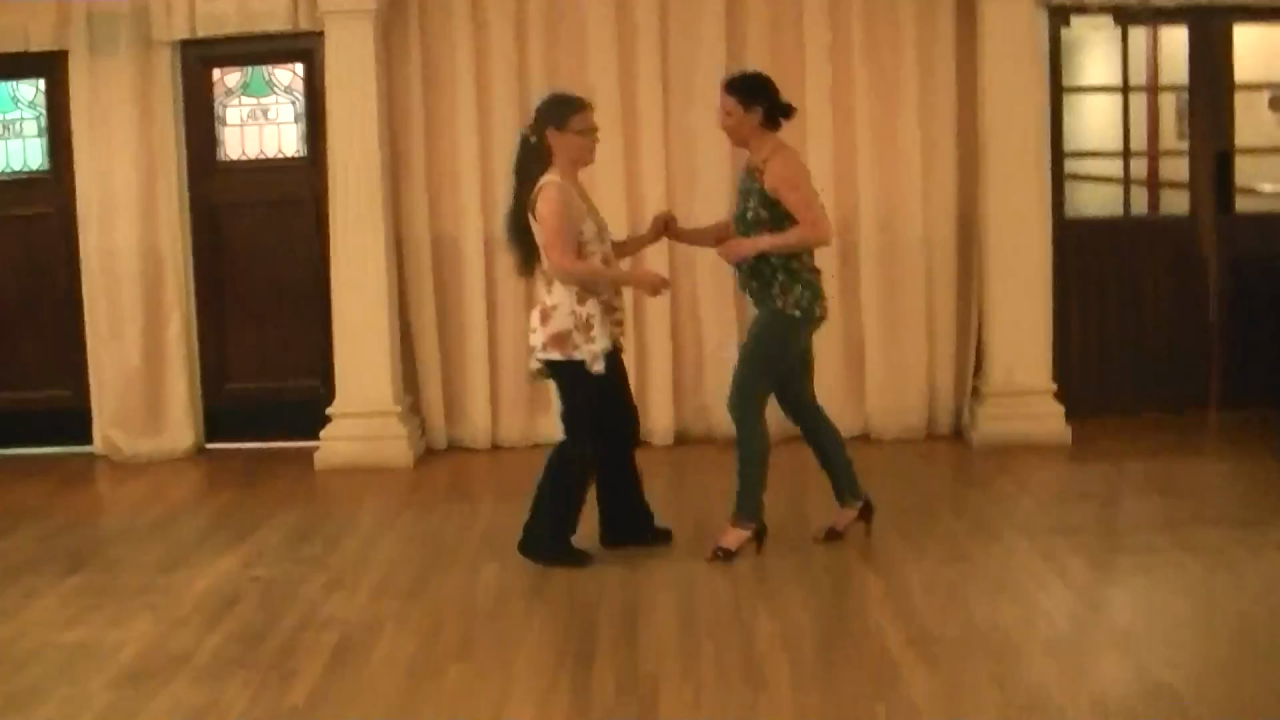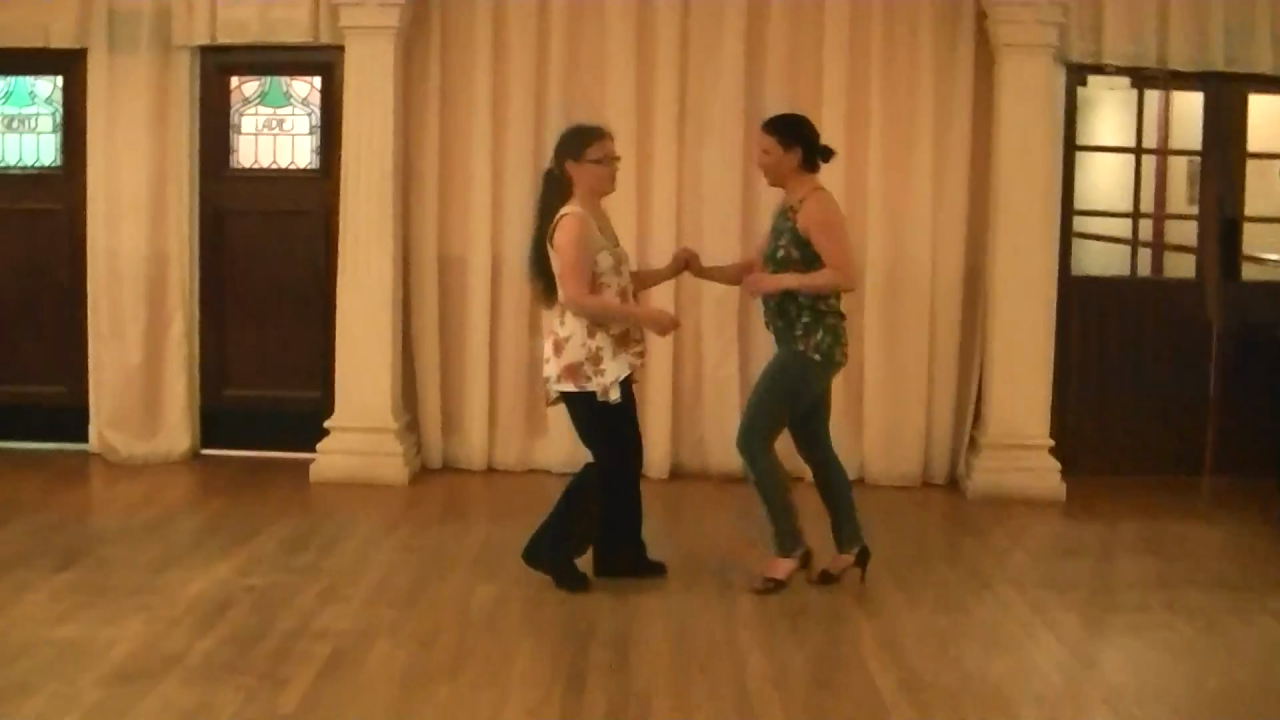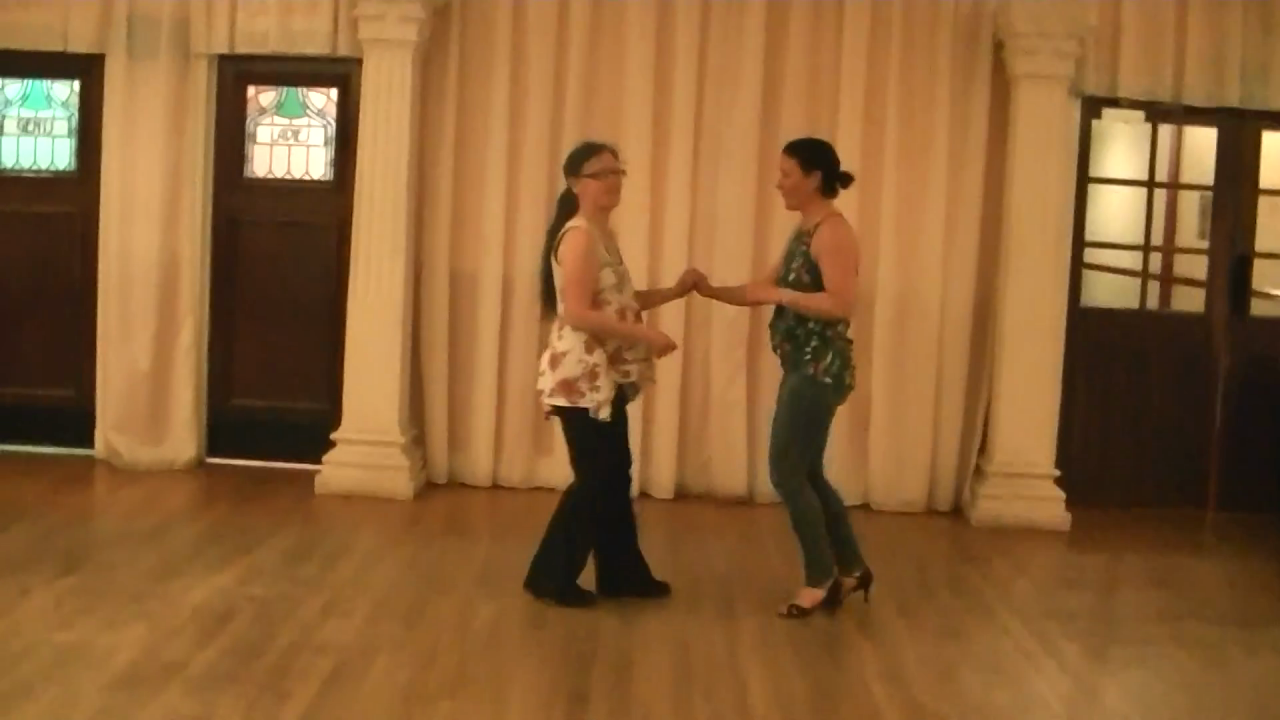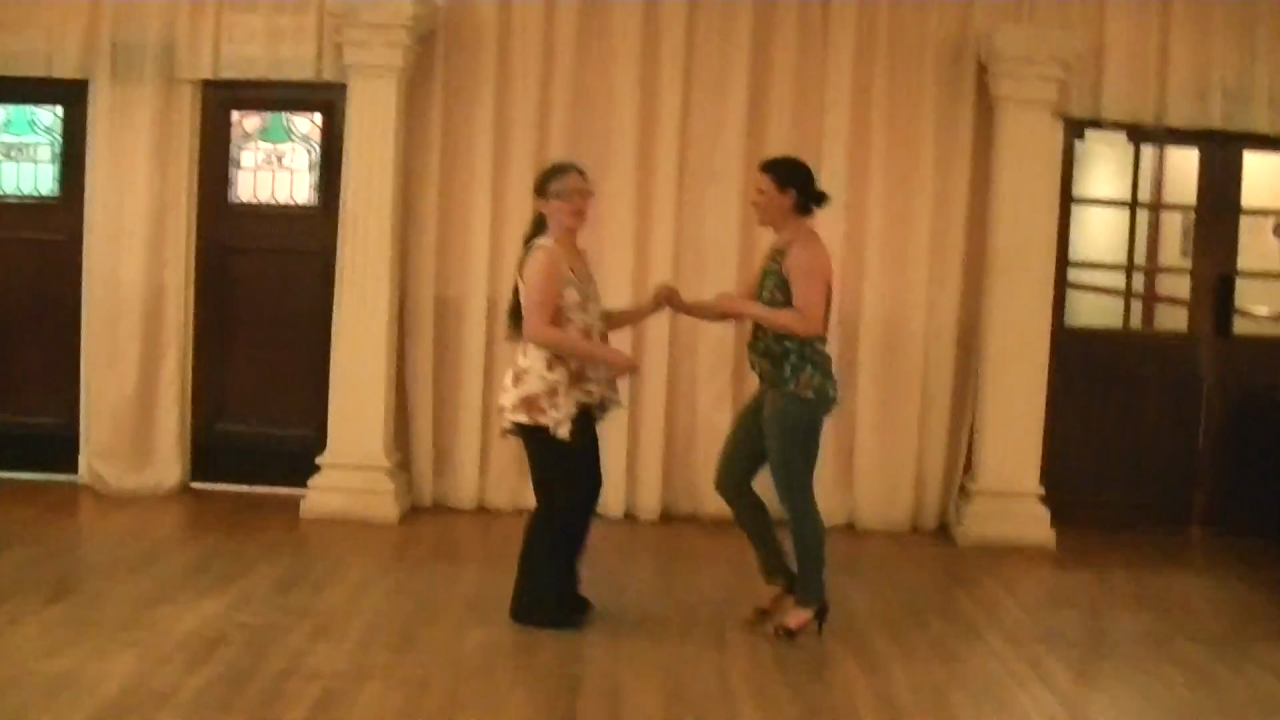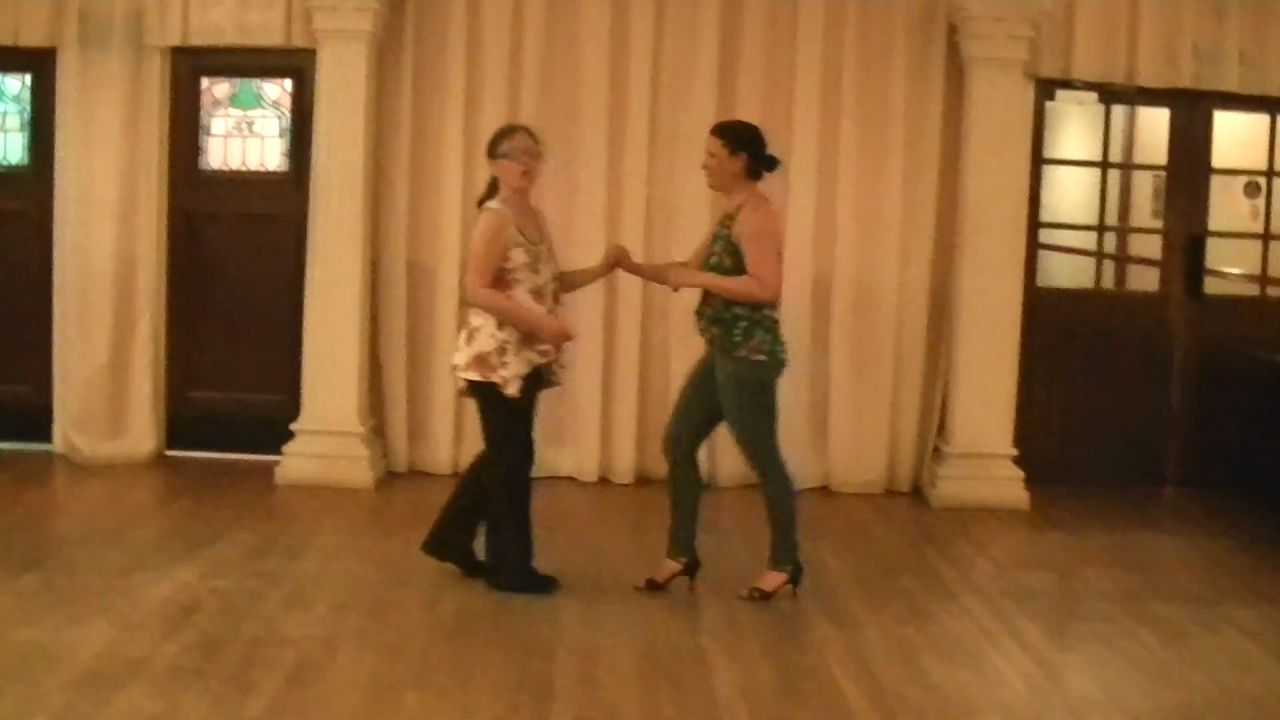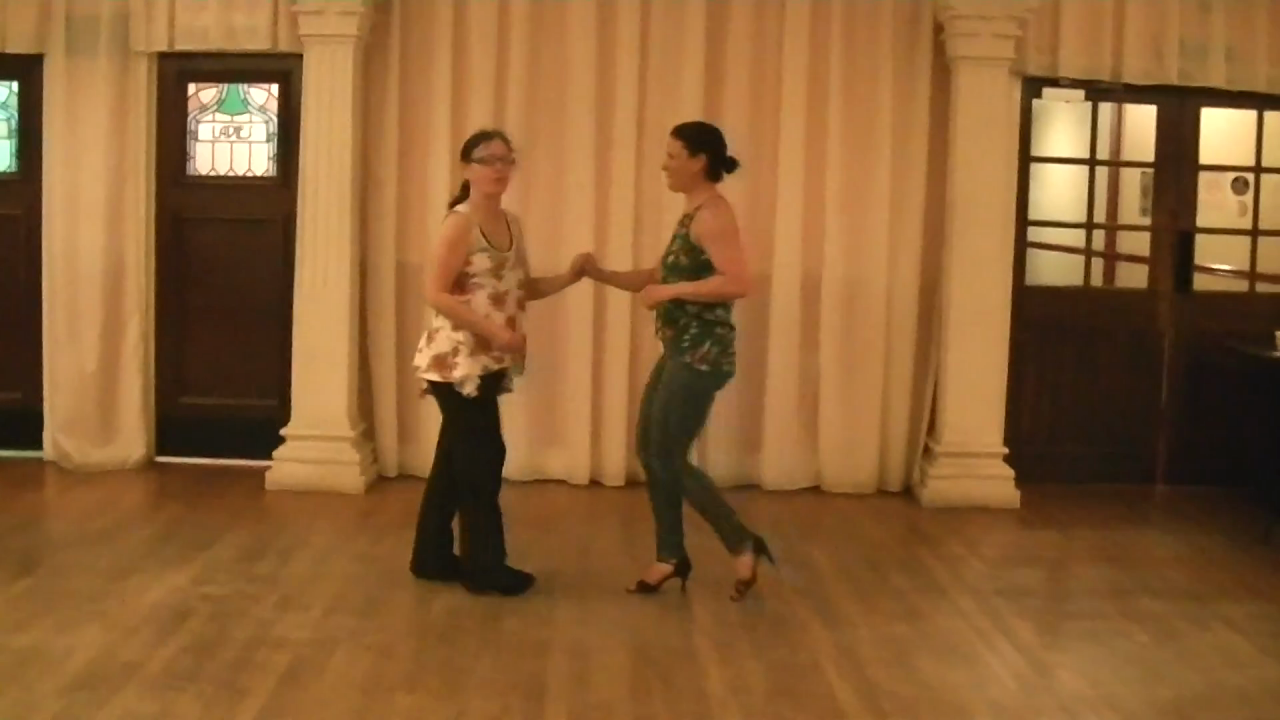
dt=0.2s
person 1, frame 1
left shoulder: (782, 164)
right shoulder: (754, 165)
left elbow: (817, 230)
right elbow: (734, 230)
left wrist: (755, 245)
right wrist: (680, 234)
left hip: (789, 303)
right hip: (777, 302)
left knee: (744, 403)
right knee: (800, 404)
left ankle: (746, 521)
right ankle: (852, 500)
person 1, frame 2
left shoulder: (818, 206)
right shoulder: (789, 206)
left elbow: (845, 276)
right elbow: (760, 267)
left wrist: (780, 281)
right wrist: (705, 271)
left hip: (811, 346)
right hip: (800, 344)
left knee: (753, 441)
right knee: (814, 447)
left ankle: (790, 548)
right ankle: (850, 545)
person 1, frame 3
left shoulder: (833, 232)
right shoulder: (804, 231)
left elbow: (840, 306)
right elbow: (766, 290)
left wrist: (777, 294)
right wrist: (711, 291)
left hip: (820, 371)
right hip: (802, 369)
left knee: (788, 475)
right knee: (804, 473)
left ankle: (821, 579)
right ankle: (848, 567)
person 1, frame 4
left shoulder: (806, 250)
right shoulder: (780, 249)
left elbow: (810, 323)
right elbow: (739, 306)
left wrist: (748, 307)
right wrist: (682, 306)
left hip: (800, 389)
right hip: (775, 388)
left knee: (794, 495)
right knee: (730, 481)
left ankle: (809, 600)
right ankle: (779, 577)
person 1, frame 5
left shoulder: (755, 215)
right shoulder: (732, 213)
left elbow: (765, 288)
right elbow: (692, 268)
left wrist: (701, 278)
right wrist: (635, 268)
left hip: (749, 353)
right hip: (723, 351)
left knee: (762, 458)
right knee: (678, 444)
left ankle: (783, 564)
right ankle: (681, 554)
person 1, frame 6
left shoulder: (714, 215)
right shoulder: (695, 214)
left elbow: (738, 282)
right elbow: (662, 276)
left wrist: (670, 291)
right wrist: (603, 275)
left hip: (702, 354)
right hip: (682, 351)
left knee: (666, 456)
right knee: (654, 452)
left ankle: (742, 545)
right ankle: (672, 556)
person 2, frame 1
left shoulder: (571, 189)
right shoulder: (553, 192)
right elbow: (564, 266)
left wrist: (647, 237)
right wrist: (634, 277)
left hip: (590, 329)
right hip: (571, 333)
left knee: (619, 424)
right knee: (586, 433)
left ankle: (627, 522)
right ankle: (544, 536)
person 2, frame 2
left shoulder: (596, 218)
right shoulder: (572, 223)
right elbow: (578, 299)
left wrist: (666, 272)
right wrist: (645, 315)
left hip: (607, 359)
right hip: (584, 362)
left knee: (624, 456)
right knee: (611, 459)
left ankle: (621, 553)
right ankle: (550, 550)
person 2, frame 3
left shoulder: (603, 235)
right shoulder: (578, 236)
right elbow: (579, 313)
left wrist: (673, 292)
right wrist: (644, 336)
left hip: (605, 376)
right hip: (580, 376)
left knee: (614, 473)
right knee: (595, 477)
left ankle: (623, 575)
right ankle: (550, 576)
person 2, frame 4
left shoulder: (576, 256)
right shoulder: (543, 256)
right elbow: (538, 329)
left wrist: (645, 309)
right wrist: (604, 355)
left hip: (575, 395)
right hip: (543, 395)
left knee: (581, 489)
right knee: (558, 496)
left ankle: (554, 587)
right ankle: (540, 602)
person 2, frame 5
left shoulder: (536, 218)
right shoulder: (492, 219)
left elbow: (548, 282)
right elbow: (477, 291)
left wrist: (599, 270)
right wrist: (538, 321)
left hip: (527, 357)
right hip: (494, 355)
left knee: (502, 453)
right knee: (512, 458)
left ankle: (450, 537)
right ankle: (512, 568)
person 2, frame 6
left shoulder: (511, 222)
right shoulder: (459, 224)
left elbow: (520, 287)
right elbow: (436, 293)
left wrist: (566, 278)
right wrist: (489, 328)
left hip: (489, 361)
right hip: (456, 358)
left knee: (460, 454)
right knee: (484, 455)
left ankle: (432, 554)
right ankle: (486, 564)
